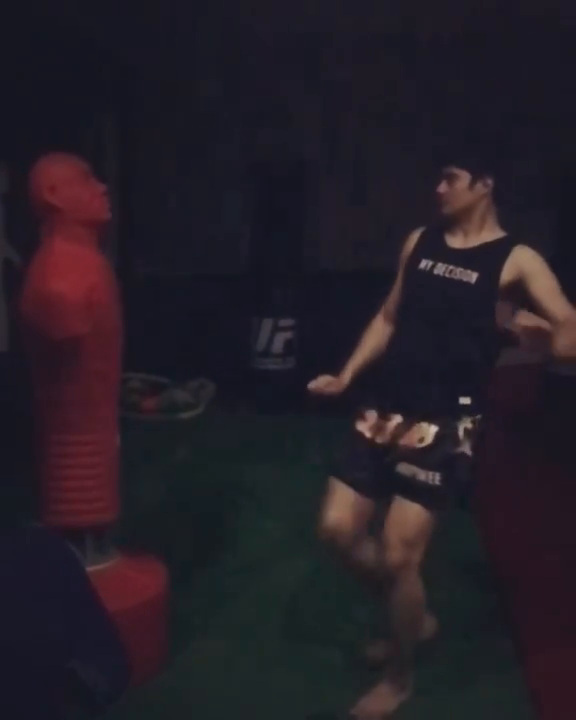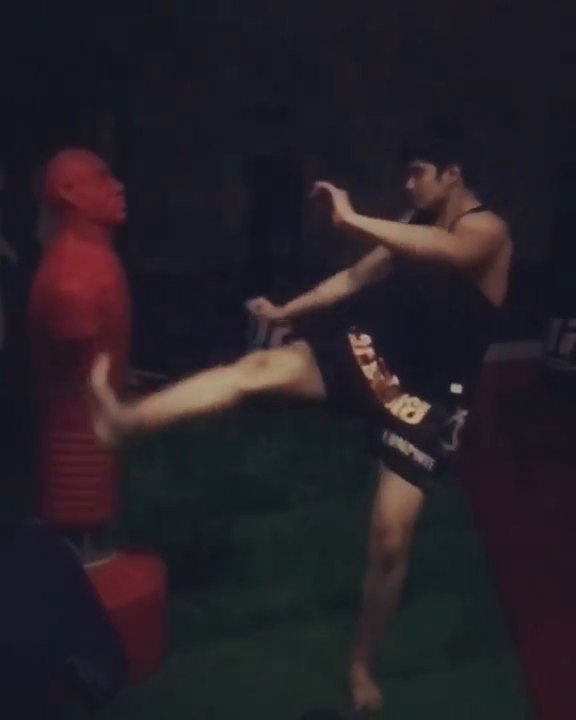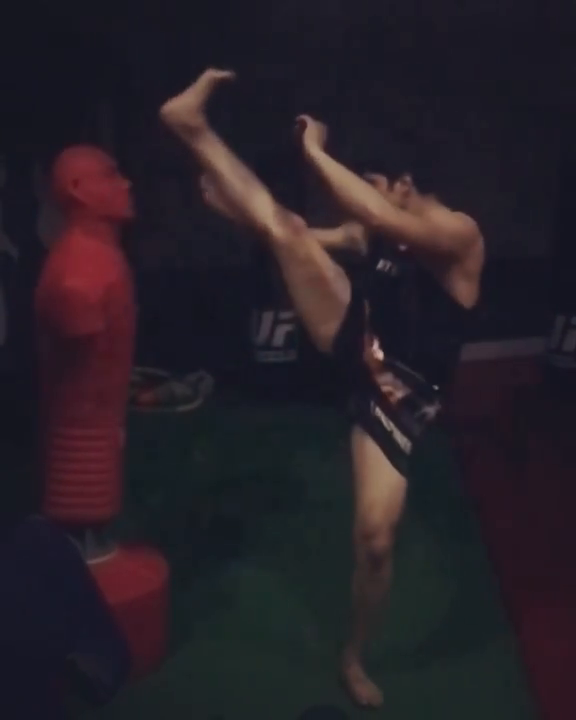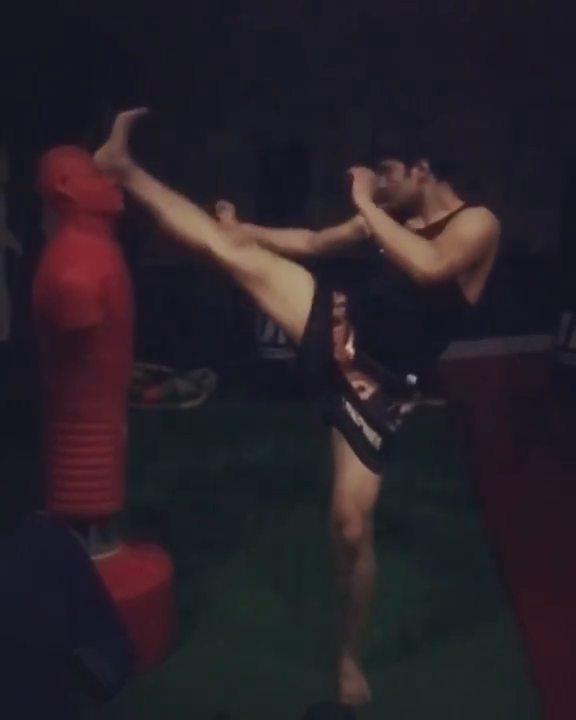
dt=1s
person 1, frame 1
left shoulder: (516, 260)
right shoulder: (419, 242)
right wrist: (345, 376)
left hip: (443, 423)
right hip: (384, 409)
left knee: (398, 557)
right knee: (337, 527)
right ankle: (415, 620)
person 1, frame 2
left shoulder: (488, 232)
right shoulder: (414, 231)
left elbow: (449, 251)
right elbow: (355, 277)
left wrist: (349, 219)
right wrist: (286, 310)
left hip: (428, 399)
right hip: (371, 357)
left knee: (390, 539)
right knee: (257, 369)
left ankle: (361, 662)
right ankle: (125, 419)
person 1, frame 3
left shoulder: (457, 232)
right shoulder: (373, 233)
left elbow: (381, 218)
right elbow: (305, 237)
left wrist: (314, 151)
right wrist: (229, 206)
left hip: (397, 395)
right hip: (356, 348)
left knee: (376, 538)
right knee: (283, 228)
left ankle: (353, 659)
person 1, frame 4
left shoulder: (477, 225)
right shoulder: (388, 215)
left elbow: (428, 266)
right elbow: (311, 241)
left wrist: (365, 205)
right wrist: (244, 227)
left hip: (376, 385)
right hip: (336, 327)
left knee: (353, 529)
right knee: (228, 247)
left ankle: (349, 657)
right ankle: (124, 167)
person 2, frame 1
left shoulder: (84, 258)
right shoulder: (59, 275)
right elbow: (63, 362)
left hip: (93, 421)
right hip: (76, 428)
left knee: (92, 520)
right knee: (80, 529)
person 2, frame 2
left shoulder: (93, 254)
right shoulder: (70, 274)
right elbow: (75, 360)
left hip: (91, 421)
right hip: (79, 426)
left knee: (89, 525)
right knee: (79, 528)
person 2, frame 3
left shoulder: (100, 251)
right shoulder: (76, 270)
right elbow: (80, 359)
left wrist: (129, 386)
left hip: (98, 416)
right hip: (83, 424)
left knee: (91, 520)
right knee: (80, 524)
person 2, frame 4
left shoulder: (96, 247)
right shoulder: (73, 265)
right elbow: (80, 356)
left hip: (100, 412)
right hip: (84, 418)
left knee: (94, 516)
right knee: (84, 520)
